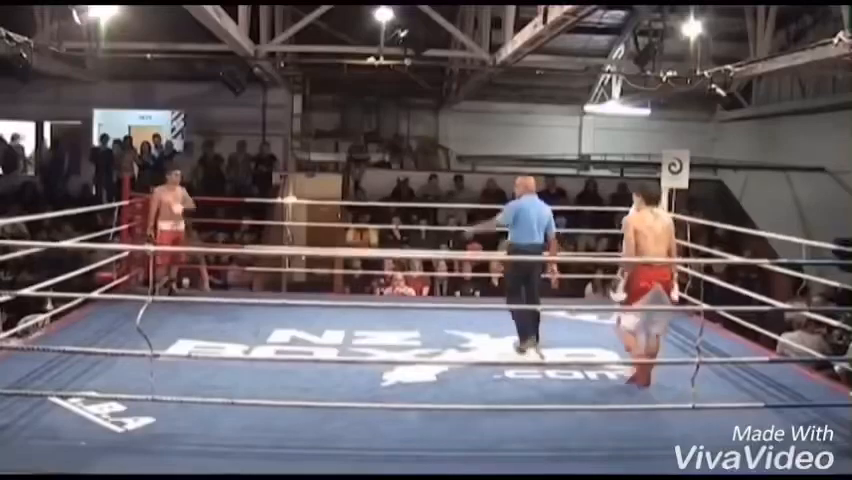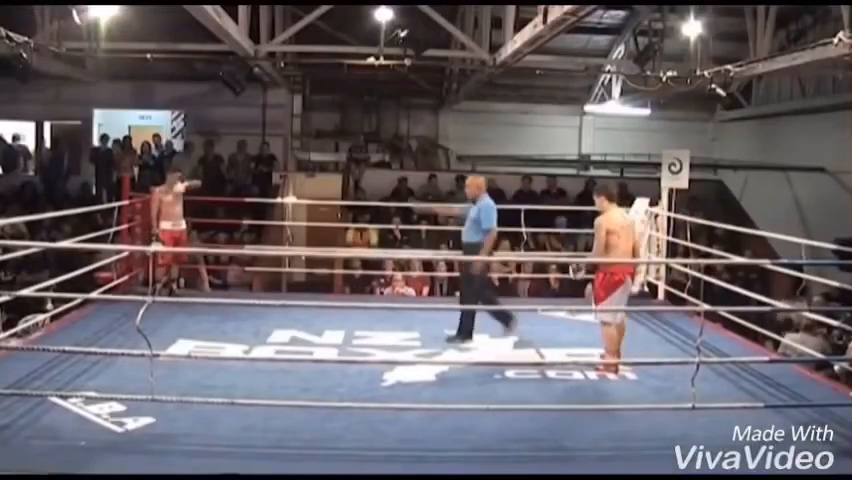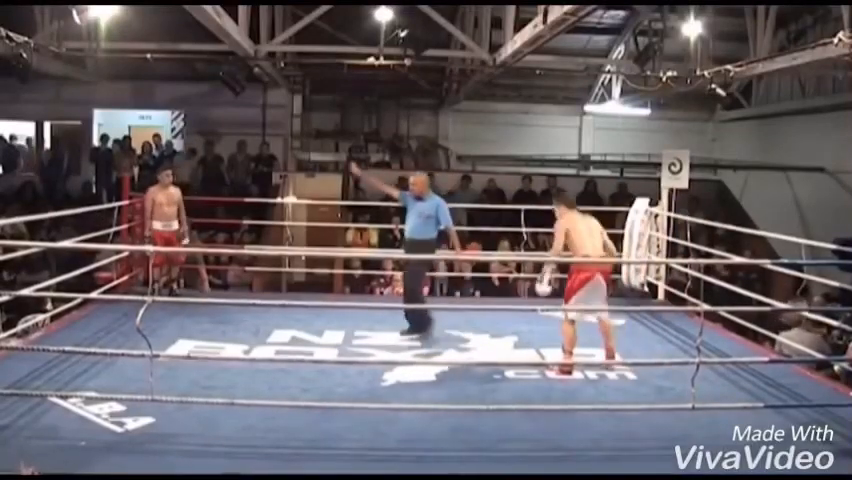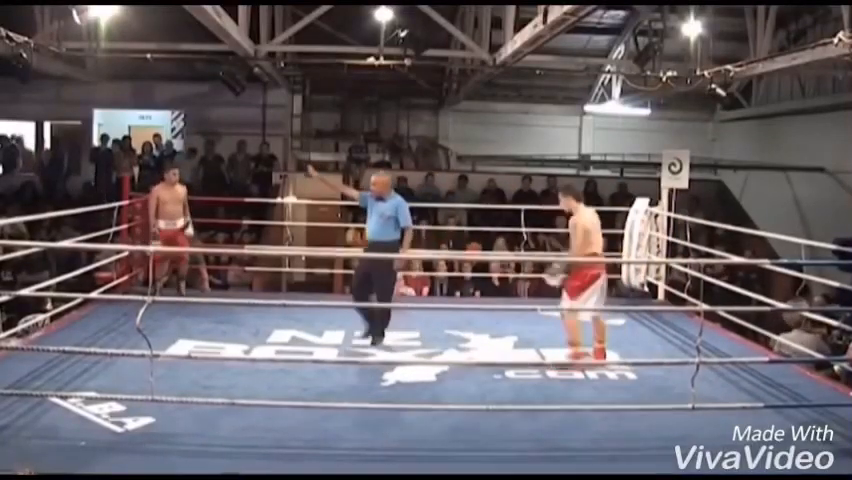
dt=0.7s
person 1, frame 1
left shoulder: (631, 220)
right shoulder: (667, 220)
left elbow: (629, 254)
right elbow: (672, 253)
left wrist: (622, 277)
right wrist: (673, 278)
left hip: (642, 275)
right hip: (663, 275)
left knee: (625, 325)
right knee: (654, 328)
left ankle: (640, 364)
right ankle: (644, 372)
person 1, frame 2
left shoulder: (602, 221)
right shoulder: (628, 217)
left elbow: (598, 252)
right elbow: (636, 249)
right wrist: (634, 270)
left hip: (611, 271)
right hip: (627, 270)
left knee: (605, 318)
right knee: (618, 312)
left ankle: (611, 362)
right ankle: (614, 354)
person 1, frame 3
left shoulder: (562, 223)
right shoulder: (592, 220)
left elbow: (556, 250)
right elbow: (611, 250)
left wrist: (546, 271)
left hip: (582, 269)
right hip: (601, 266)
left knee: (570, 315)
right knee: (601, 312)
left ankle: (567, 362)
right ankle: (610, 354)
person 1, frame 4
left shoulder: (576, 220)
right shoulder: (591, 213)
left elbow: (575, 252)
left hip: (585, 268)
right hip: (598, 266)
left knee: (568, 310)
right knee: (595, 311)
left ankle: (576, 352)
right ankle: (599, 352)
person 2, frame 1
left shoulder: (516, 205)
right shoulder: (545, 208)
left elbow: (495, 223)
right elbow: (552, 238)
left wrist: (474, 229)
right wrist: (552, 262)
left hip: (518, 253)
right hip: (536, 255)
left knee: (514, 297)
right knee: (532, 297)
left ankle: (526, 336)
right ankle: (532, 338)
person 2, frame 2
left shoulder: (485, 206)
right shoulder: (476, 205)
left elbow: (492, 233)
right elbow: (454, 210)
left wrist: (480, 257)
left hip: (476, 253)
right hip: (472, 252)
left knee: (468, 294)
right knee: (481, 291)
left ankle: (464, 334)
right ankle: (506, 318)
person 2, frame 3
left shoulder: (437, 203)
right shoulder: (410, 198)
left elbow: (449, 228)
right elbow: (386, 189)
left wrist: (458, 250)
right wrist: (361, 175)
left hip: (424, 247)
right hip: (410, 246)
left knee: (413, 286)
right knee: (409, 287)
left ankle: (424, 322)
right ankle: (416, 325)
person 2, frame 4
left shoulder: (399, 203)
right shoulder: (370, 198)
left elbow: (408, 230)
right elbow: (347, 191)
left wrist: (402, 253)
right wrist: (320, 178)
left hip: (387, 251)
right hip: (370, 249)
left knee: (383, 295)
right knee: (358, 290)
left ankle: (378, 332)
right ankle: (374, 322)
person 3, frame 1
left shoulder: (182, 190)
right shoulder: (159, 191)
left elbow: (192, 205)
right elbow: (152, 211)
left wrist: (183, 206)
right wrist: (150, 229)
left hip: (179, 227)
right hip: (165, 228)
left knee: (176, 259)
right knee: (163, 259)
left ankle: (172, 286)
right ankle: (157, 287)
person 3, frame 2
left shoulder: (179, 188)
right shoulder: (158, 191)
left elbow: (198, 183)
right elbow: (153, 213)
left wrist: (186, 183)
right wrist: (155, 230)
left hip: (181, 227)
right hip: (166, 228)
left knee: (177, 259)
right knee: (164, 259)
left ankle: (172, 287)
right ankle: (157, 287)
person 3, frame 3
left shoulder: (176, 191)
right shoulder: (152, 192)
left elbow: (181, 209)
right elbow: (147, 214)
left wrist: (184, 227)
right wrist: (147, 232)
left hip: (174, 228)
right hip: (158, 229)
left knee: (177, 259)
right knee: (157, 260)
left ankle: (173, 286)
right ankle: (156, 288)
person 3, frame 4
left shoulder: (183, 189)
right shoulder: (157, 190)
right elbow: (151, 211)
left wrist: (188, 221)
right wrist: (153, 230)
left hip: (179, 227)
right hip: (162, 227)
left knee: (183, 257)
right knee: (160, 258)
left ankle: (182, 284)
right ankle: (158, 286)
